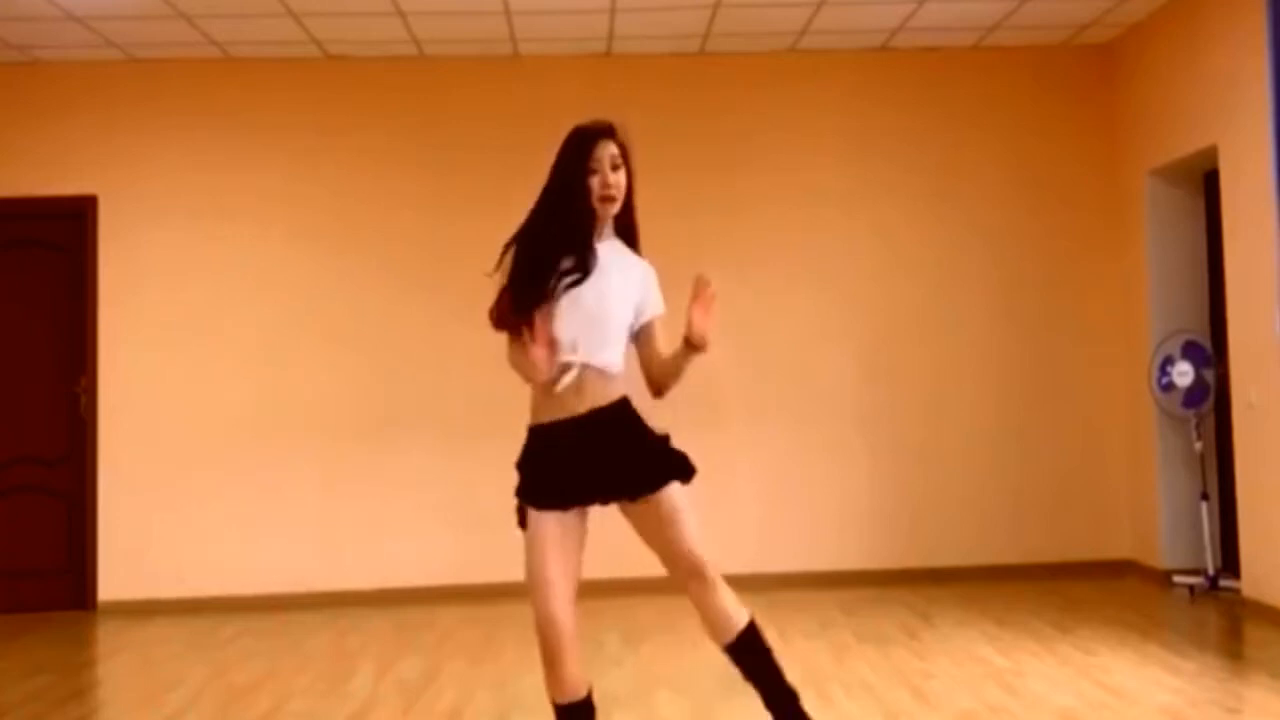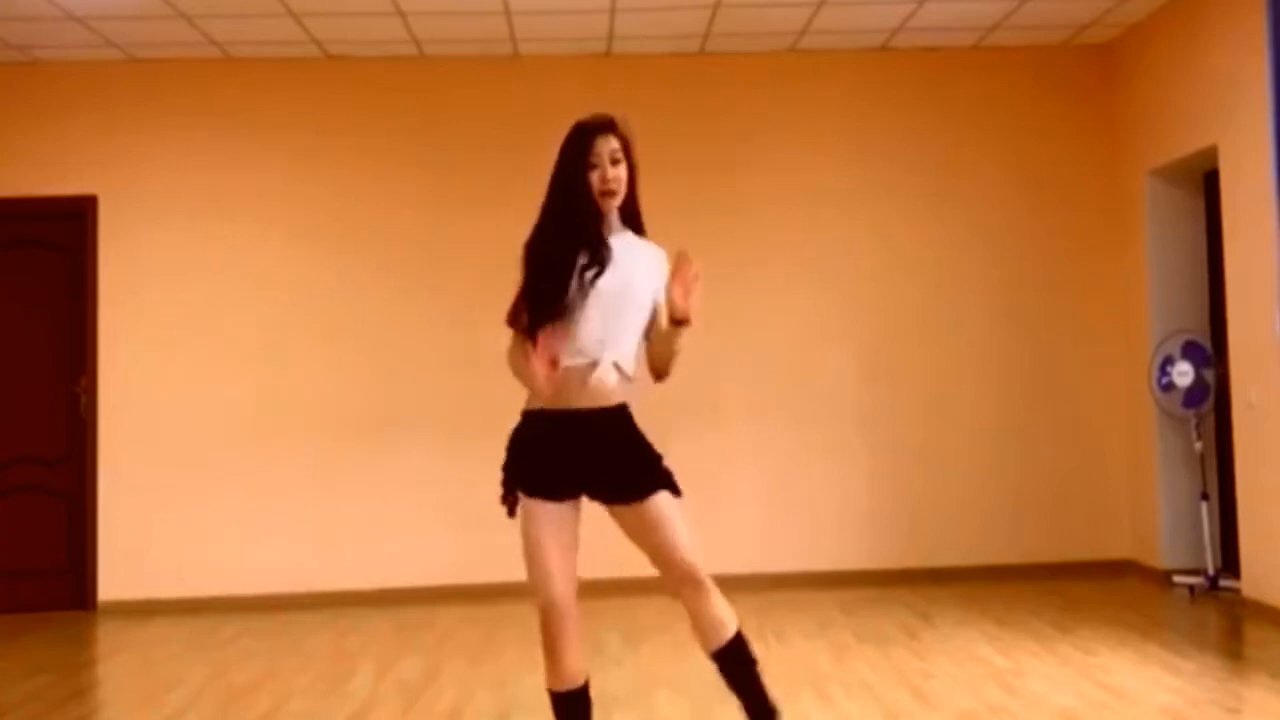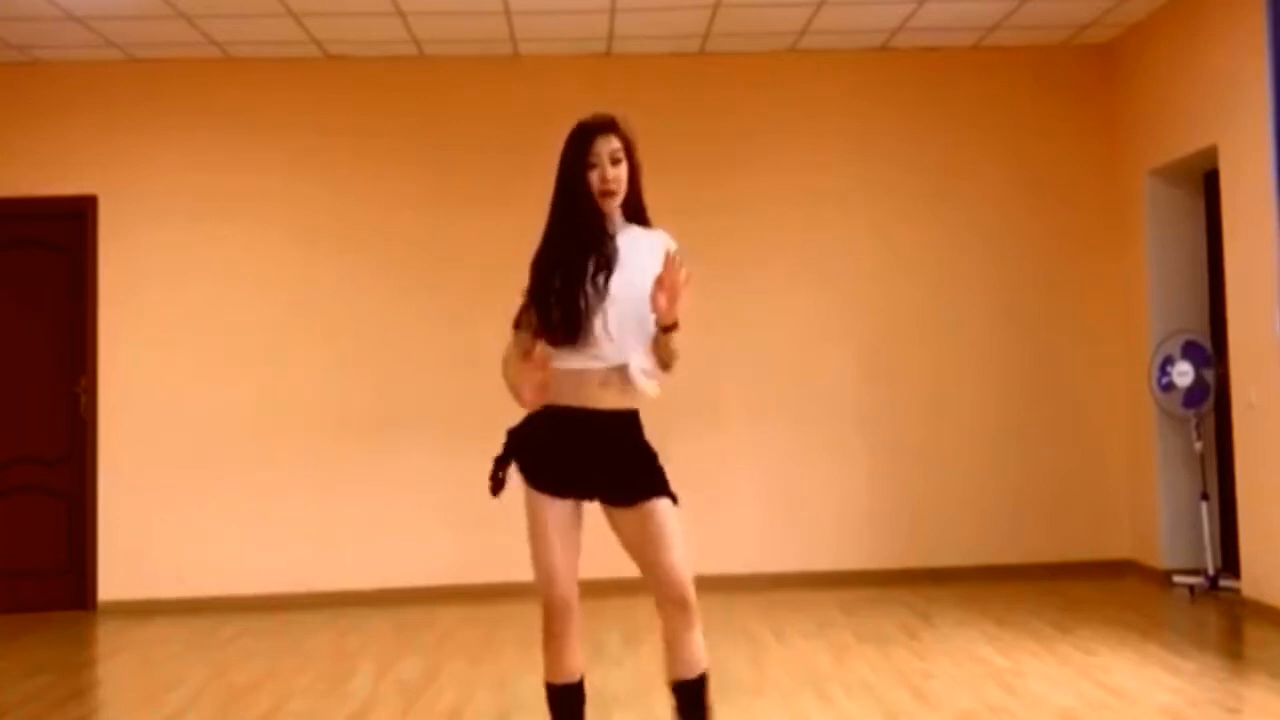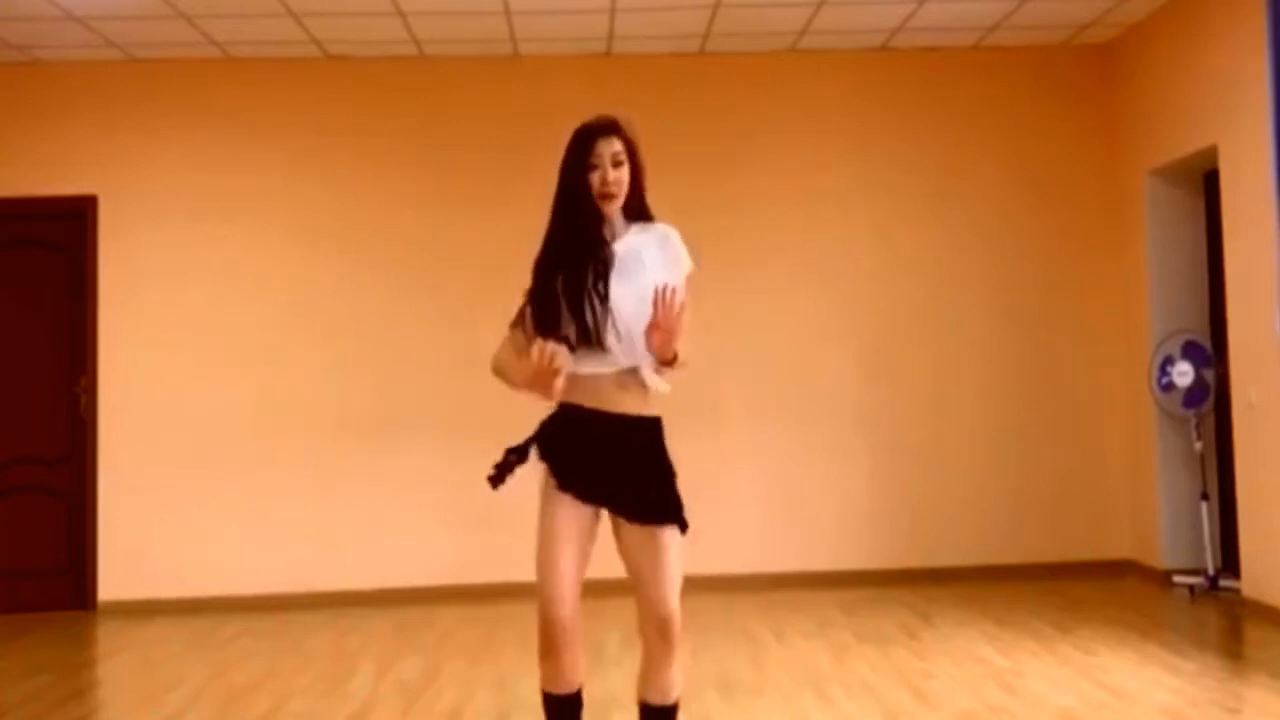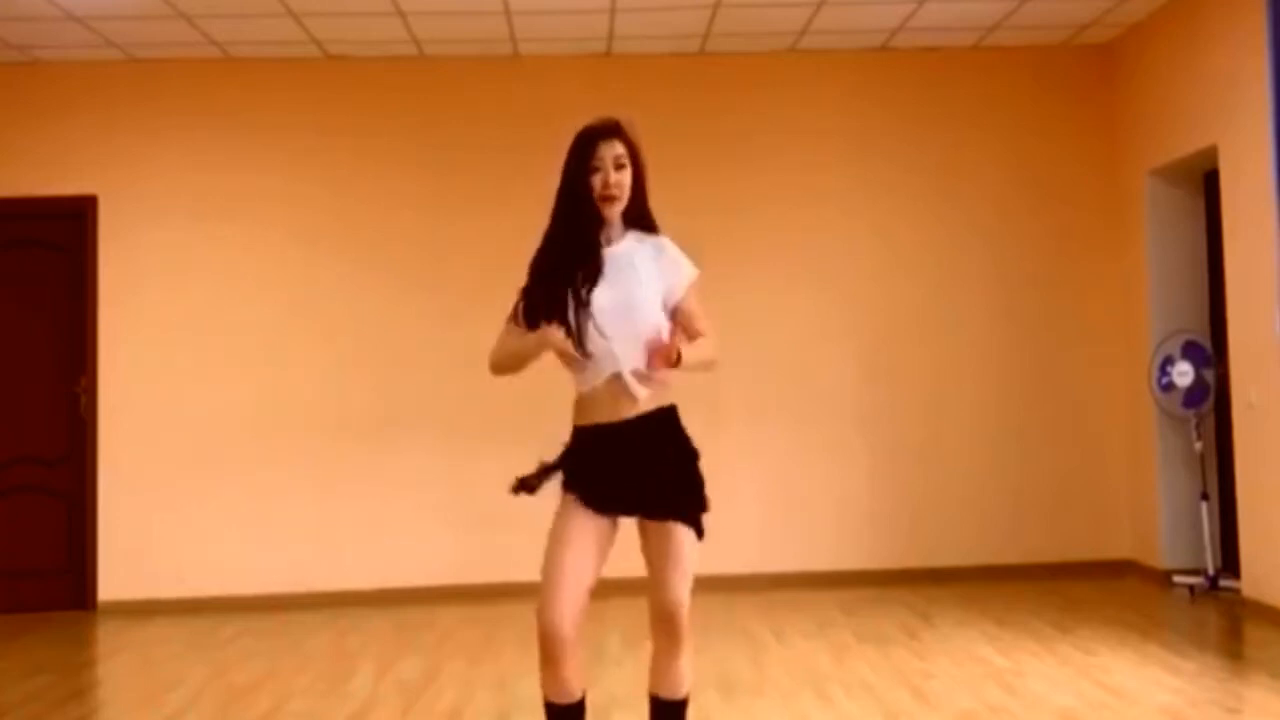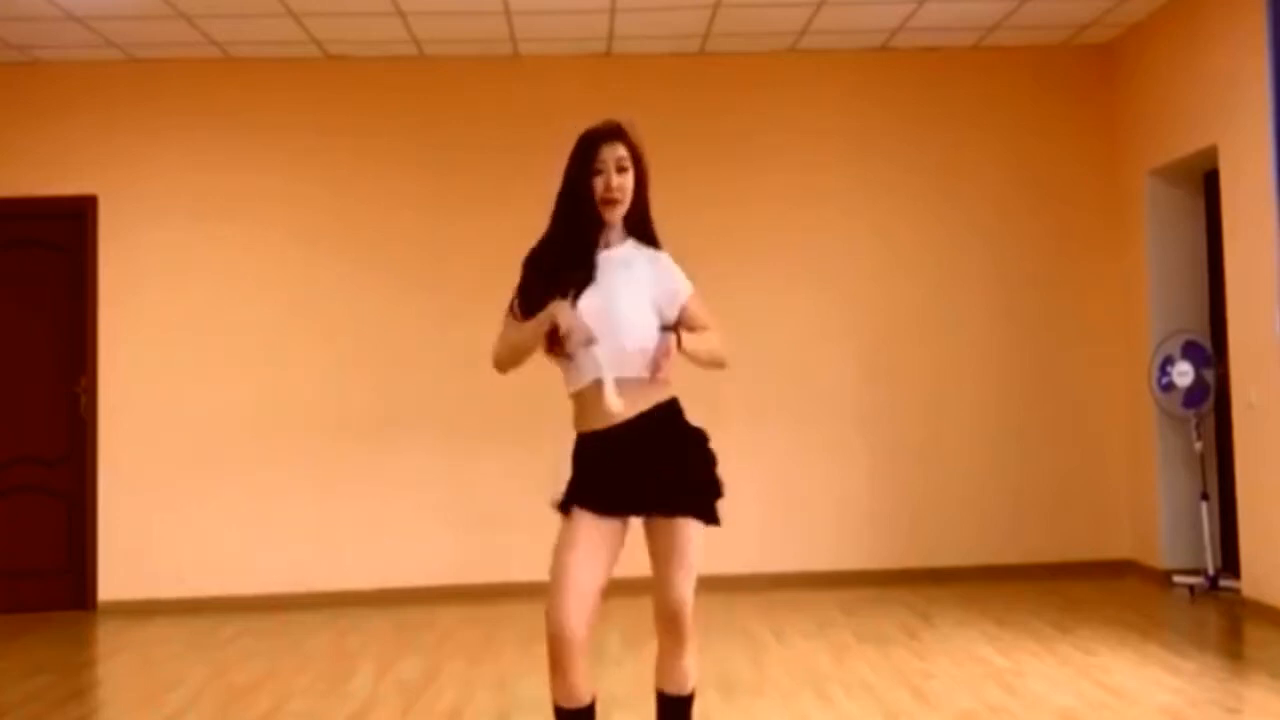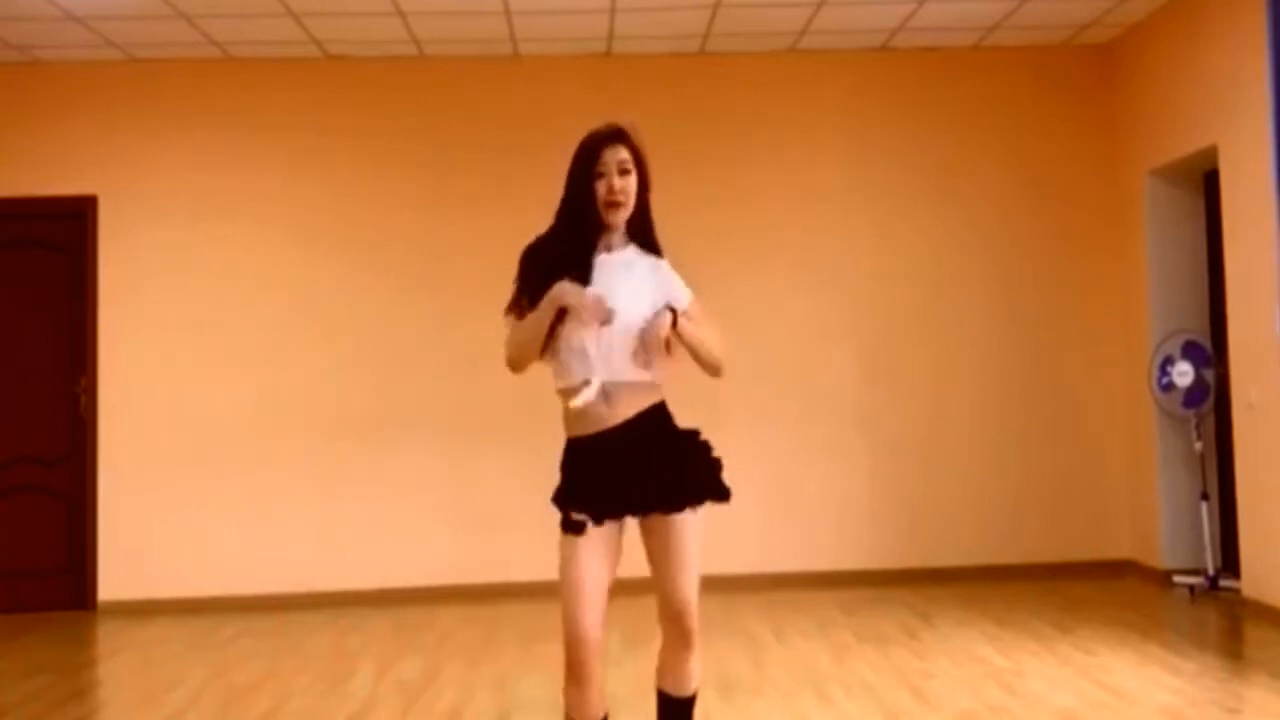
dt=0.1s
person 1, frame 1
left shoulder: (636, 271)
right shoulder: (539, 253)
left elbow: (659, 380)
right elbow: (518, 346)
left wrist: (692, 344)
right wrist: (532, 366)
left hip: (618, 433)
right hip: (551, 453)
left knee: (697, 570)
right knee: (554, 629)
person 1, frame 2
left shoulder: (649, 258)
right shoulder: (553, 251)
left elbow: (659, 366)
right elbow: (518, 349)
left wrist: (678, 320)
right wrist: (533, 376)
left hip: (615, 436)
right hip: (546, 443)
left knee: (688, 575)
right knee: (556, 614)
person 1, frame 3
left shoulder: (657, 248)
right shoulder: (561, 257)
left elbow: (664, 362)
right elbow: (516, 353)
left wrist: (667, 321)
right wrist: (522, 383)
left hip: (618, 440)
right hip: (553, 438)
left knee: (678, 591)
right knee: (560, 609)
person 1, frame 4
left shoulder: (663, 245)
right shoulder: (562, 261)
left elbow: (682, 348)
right elbow: (502, 361)
left wrist: (669, 347)
right wrist: (528, 373)
left hip: (640, 446)
right hip: (573, 443)
left knee: (663, 623)
right knee: (558, 622)
person 1, frame 5
left shoulder: (660, 254)
right shoulder: (558, 265)
left elbow: (707, 348)
right elbow: (498, 359)
left wrist: (675, 356)
right wrist: (543, 337)
left hip: (661, 445)
right hip: (593, 456)
left knee: (672, 619)
right knee: (555, 629)
person 1, frame 6
left shoulder: (655, 266)
right shoulder: (553, 261)
left elbow: (718, 350)
right elbow: (503, 358)
left wrist: (679, 343)
right wrist: (548, 319)
left hip: (664, 443)
right hip: (596, 461)
left knee: (675, 620)
right knee: (565, 634)
person 1, frame 7
left shoulder: (655, 272)
right shoulder: (552, 260)
left elbow: (716, 361)
right elbow: (517, 357)
left wrist: (675, 324)
right wrist: (555, 299)
left hip: (656, 447)
right hip: (589, 463)
left knee: (681, 621)
right knee: (582, 641)
